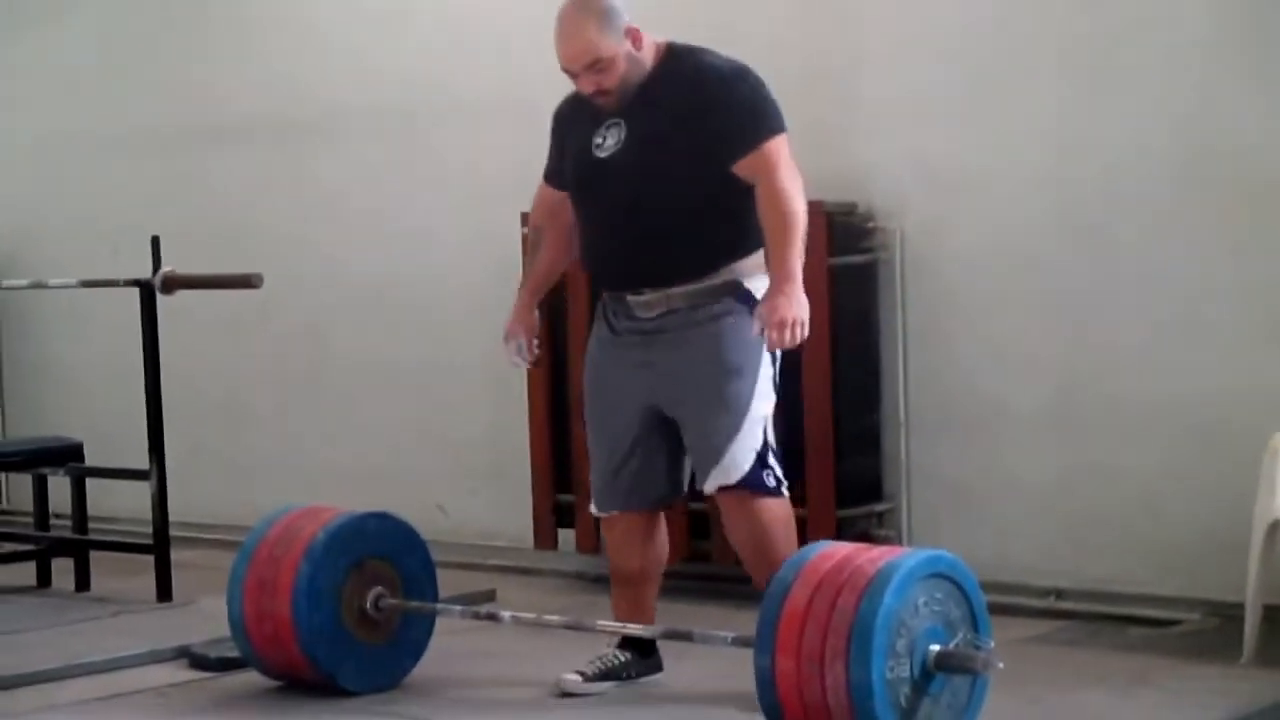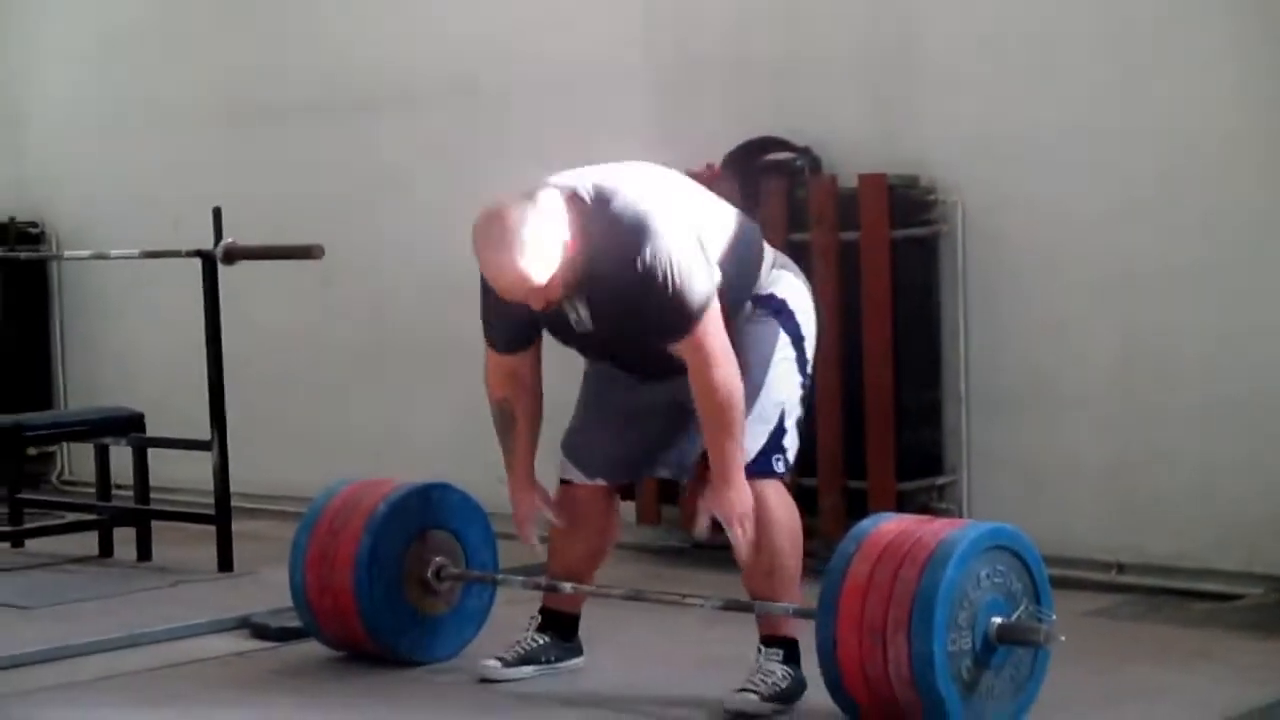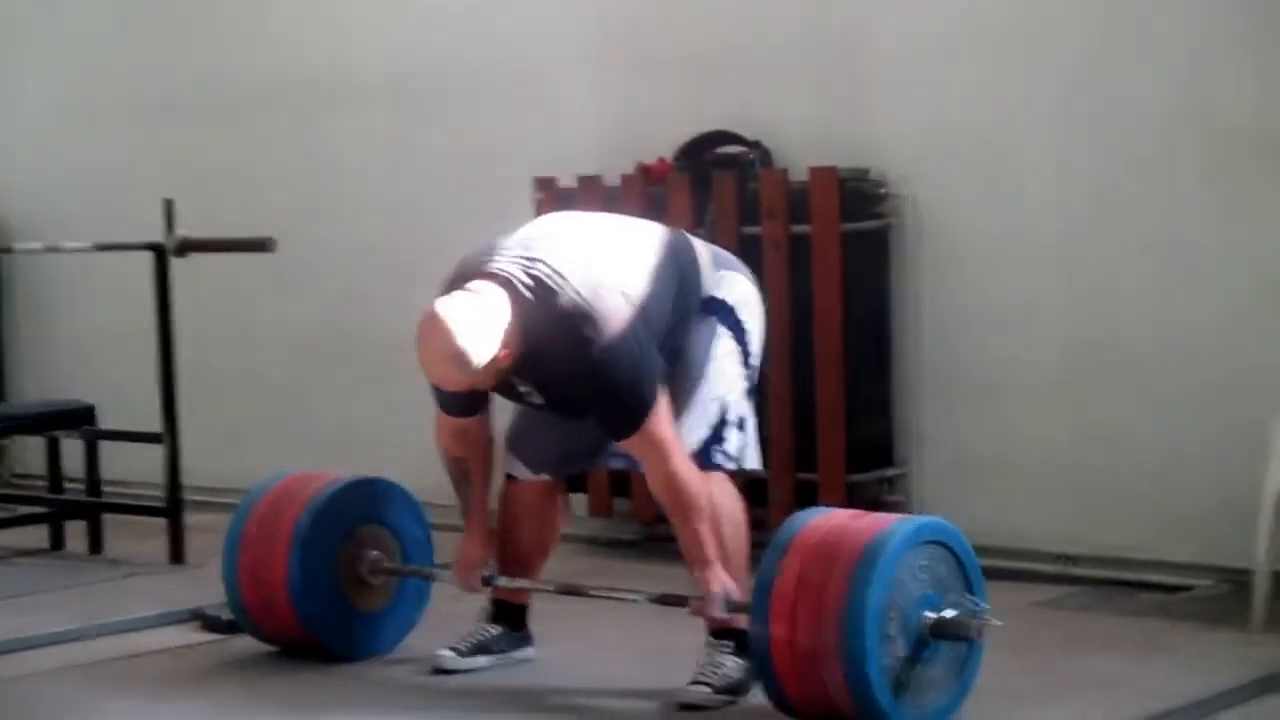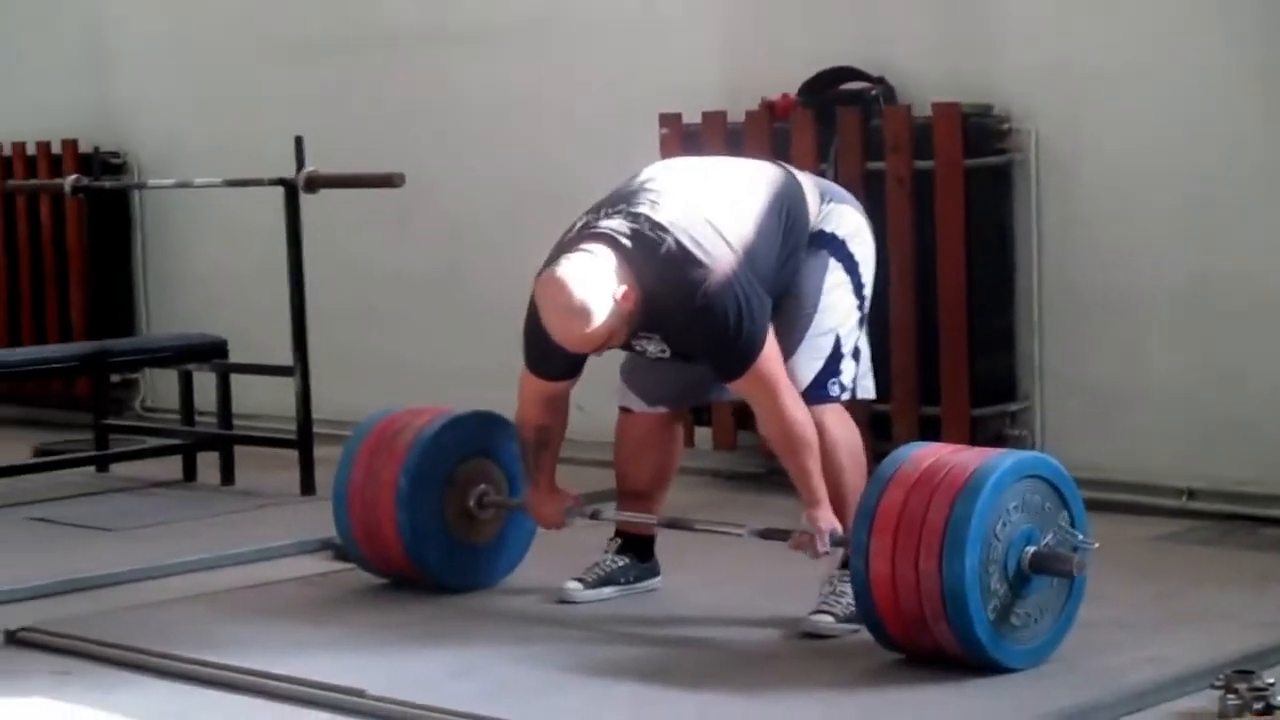
dt=1s
person 1, frame 1
left shoulder: (715, 87)
right shoulder: (577, 116)
left elbow: (777, 181)
right elbow: (555, 215)
left wrist: (787, 282)
right wrist: (527, 302)
left hip: (717, 310)
right hip: (622, 324)
left knee: (740, 477)
right knee: (621, 495)
right ankle: (634, 647)
person 1, frame 2
left shoulder: (645, 245)
right shoulder: (513, 273)
left elbow: (710, 360)
right elbow: (508, 379)
left wrist: (725, 478)
right wrist: (521, 480)
left hip: (753, 307)
left knee: (753, 469)
right knee: (585, 471)
left ankle: (781, 657)
right ankle: (556, 632)
person 1, frame 3
left shoulder: (597, 341)
right shoulder: (456, 325)
left elbow: (663, 461)
right elbow: (462, 430)
left wrist: (708, 567)
right wrist: (477, 531)
left hip: (706, 301)
left knee: (698, 461)
right knee: (529, 463)
left ankle: (730, 646)
right ankle: (507, 622)
person 1, frame 4
left shoulder: (709, 290)
right shoulder: (563, 294)
left elbow: (774, 401)
right elbow: (541, 396)
left wrist: (816, 506)
right wrist: (540, 487)
left hip: (818, 234)
left knee: (813, 397)
right knee: (644, 397)
left ankle: (851, 574)
right ankle: (633, 553)
